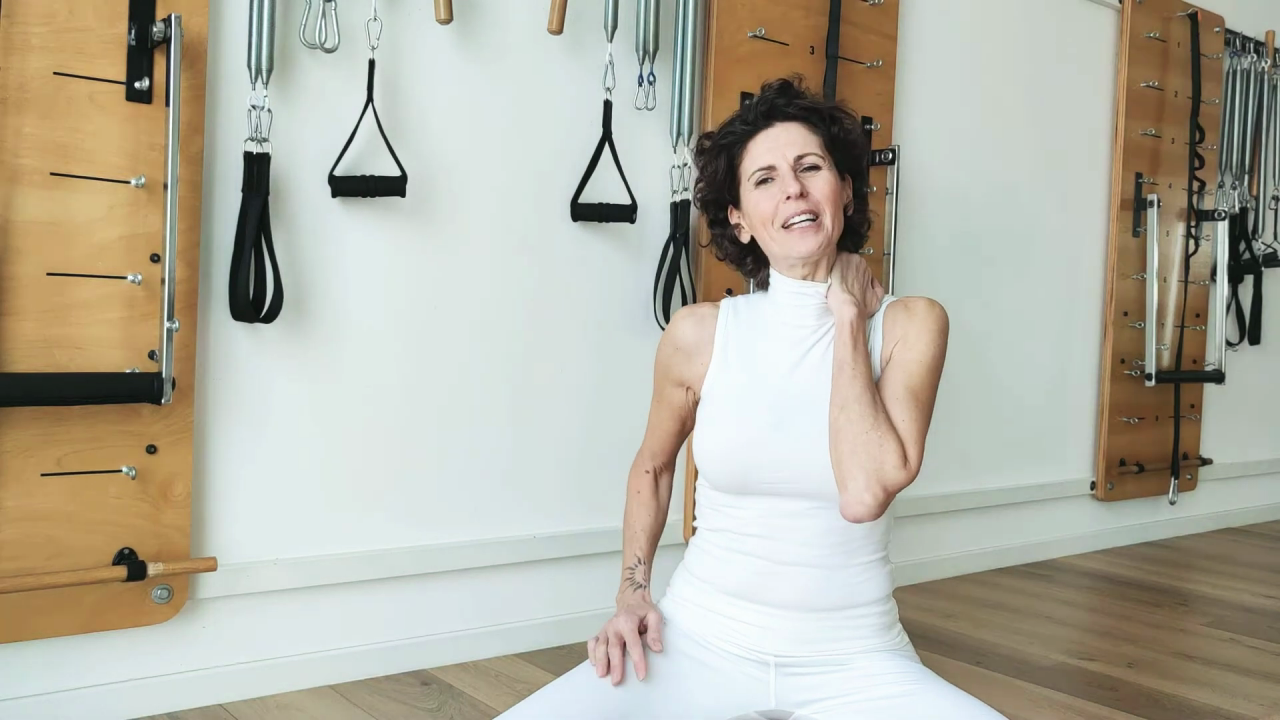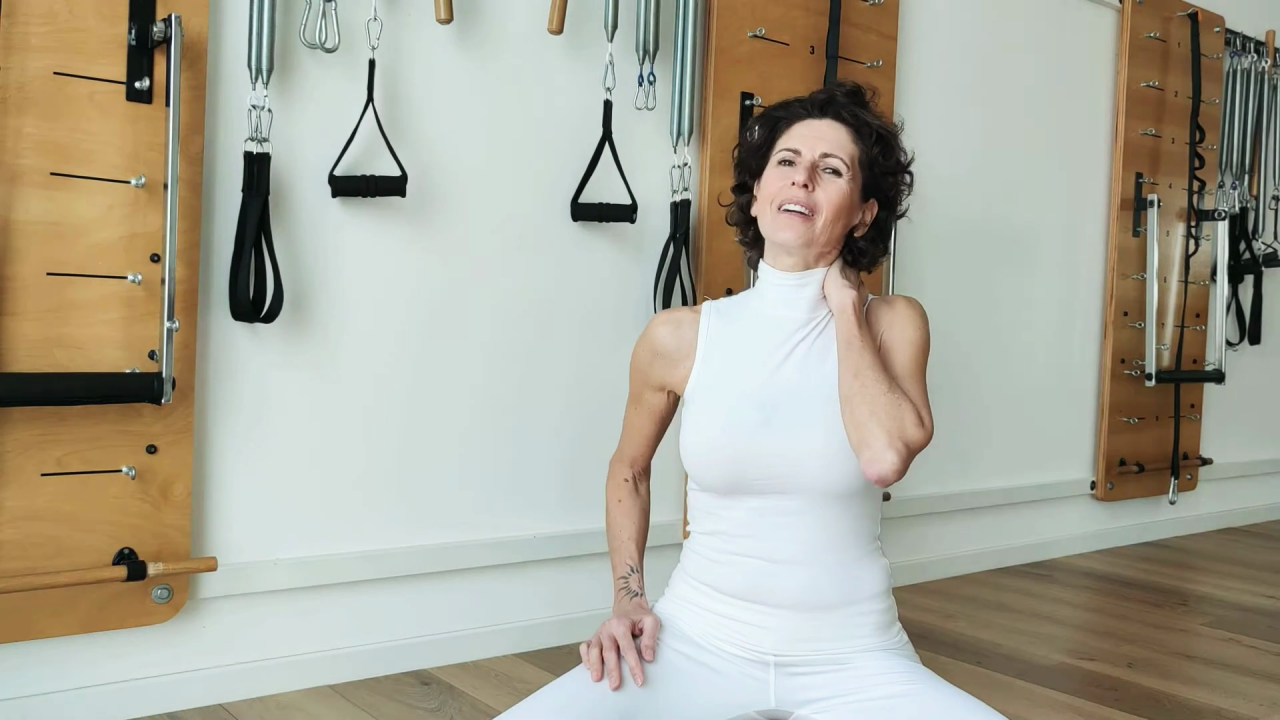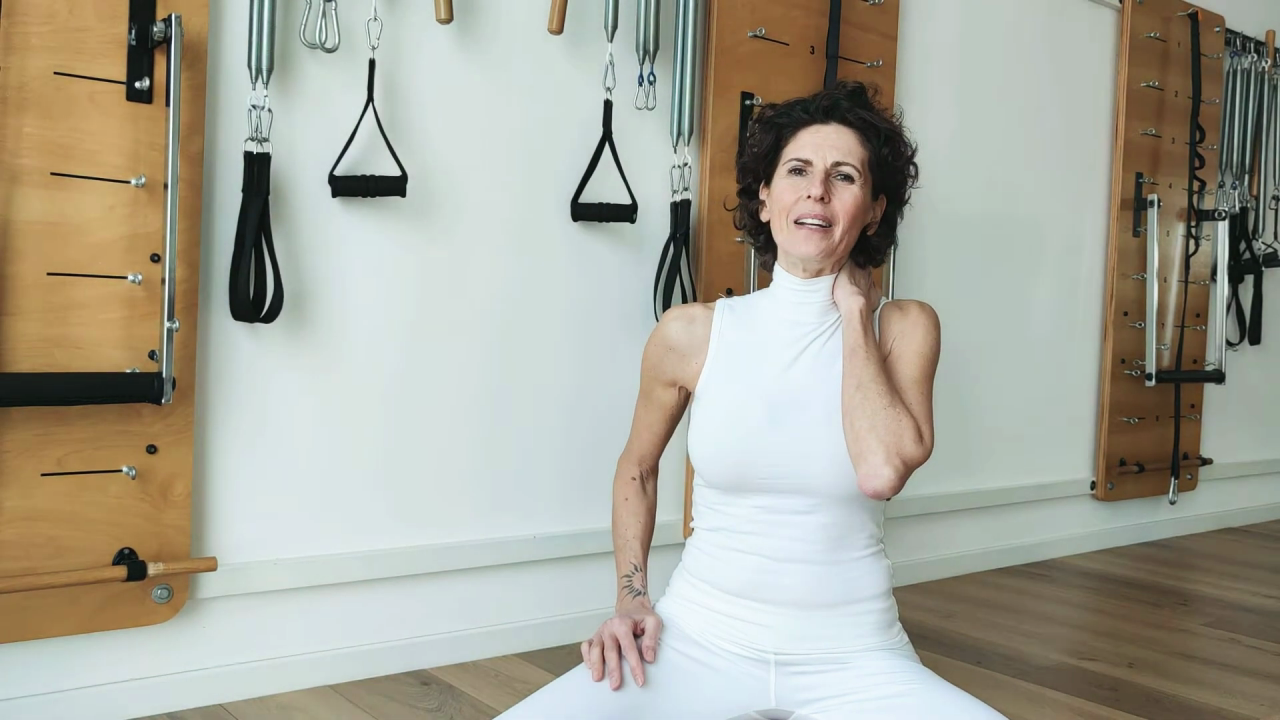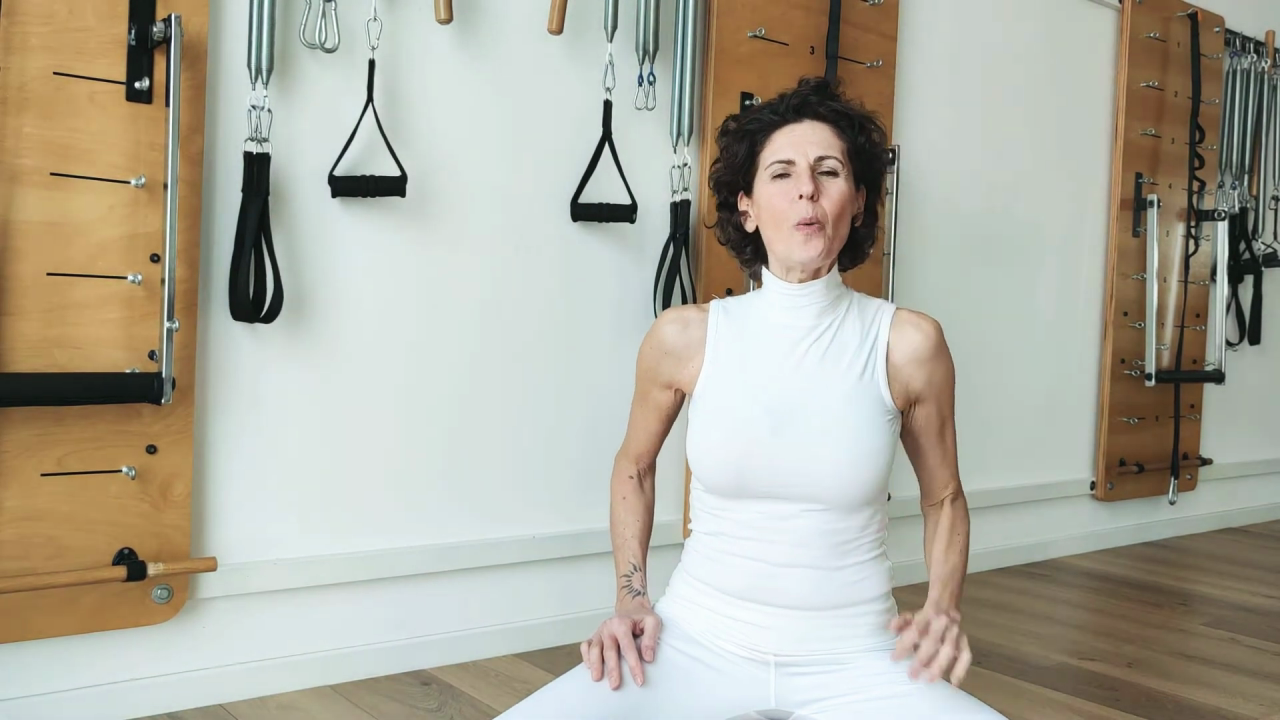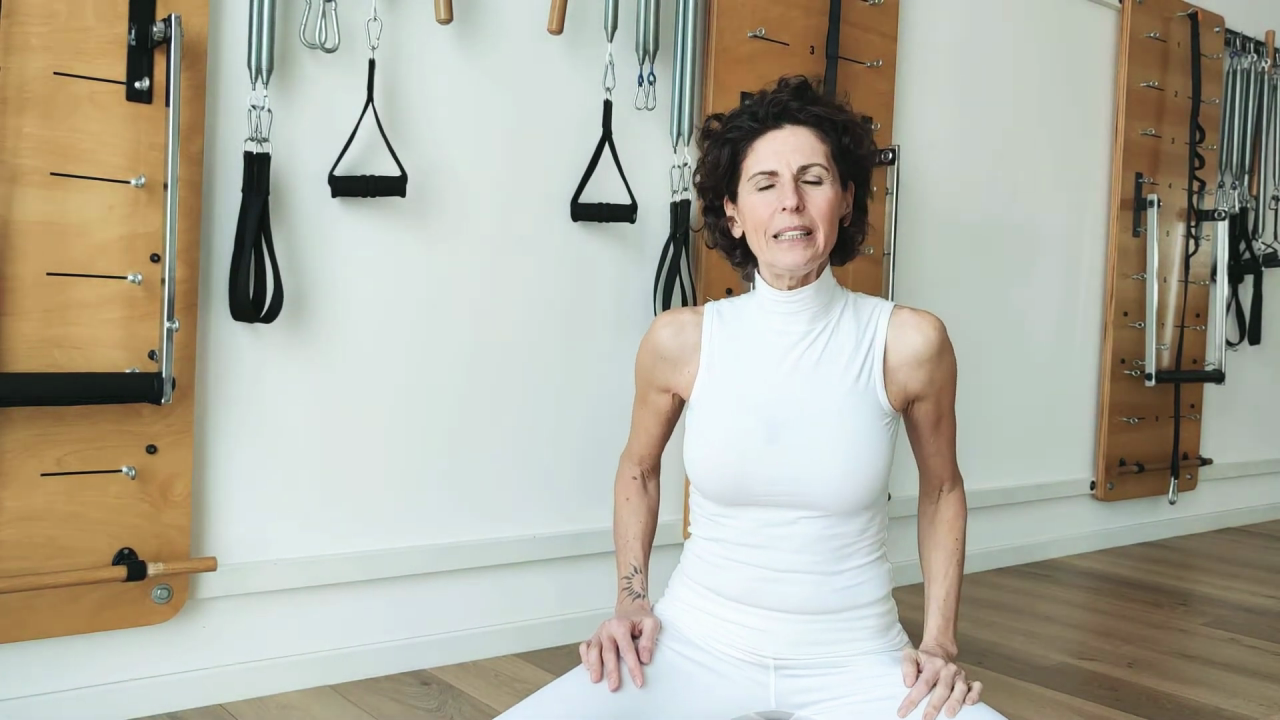
dt=1s
person 1, frame 1
left shoulder: (909, 324)
right shoulder: (698, 333)
left elbow: (867, 493)
right elbow: (652, 467)
left wrist: (847, 316)
right wrist: (631, 592)
left hip: (852, 660)
right hip: (700, 640)
person 1, frame 2
left shoulder: (892, 321)
right shoulder: (678, 336)
left elbow: (886, 457)
right elbow: (628, 470)
left wrist: (845, 306)
right wrist: (627, 599)
left hip: (850, 658)
right hip: (698, 641)
person 1, frame 3
left shoulder: (904, 327)
right shoulder: (690, 333)
left elbow: (882, 471)
right elbow: (636, 467)
left wrist: (854, 311)
right wrist: (631, 599)
left hip: (850, 657)
right hip: (699, 640)
person 1, frame 4
left shoulder: (907, 343)
right shoulder: (684, 335)
left elbow: (943, 497)
right elbow: (633, 467)
left wrist: (941, 611)
right wrist: (630, 600)
left hip: (851, 658)
right hip: (699, 642)
person 1, frame 5
left shoulder: (908, 341)
right shoulder: (678, 339)
left elbow: (942, 489)
right elbow: (638, 470)
left wrist: (940, 642)
right wrist: (629, 602)
left hip: (850, 661)
right hip: (697, 644)
